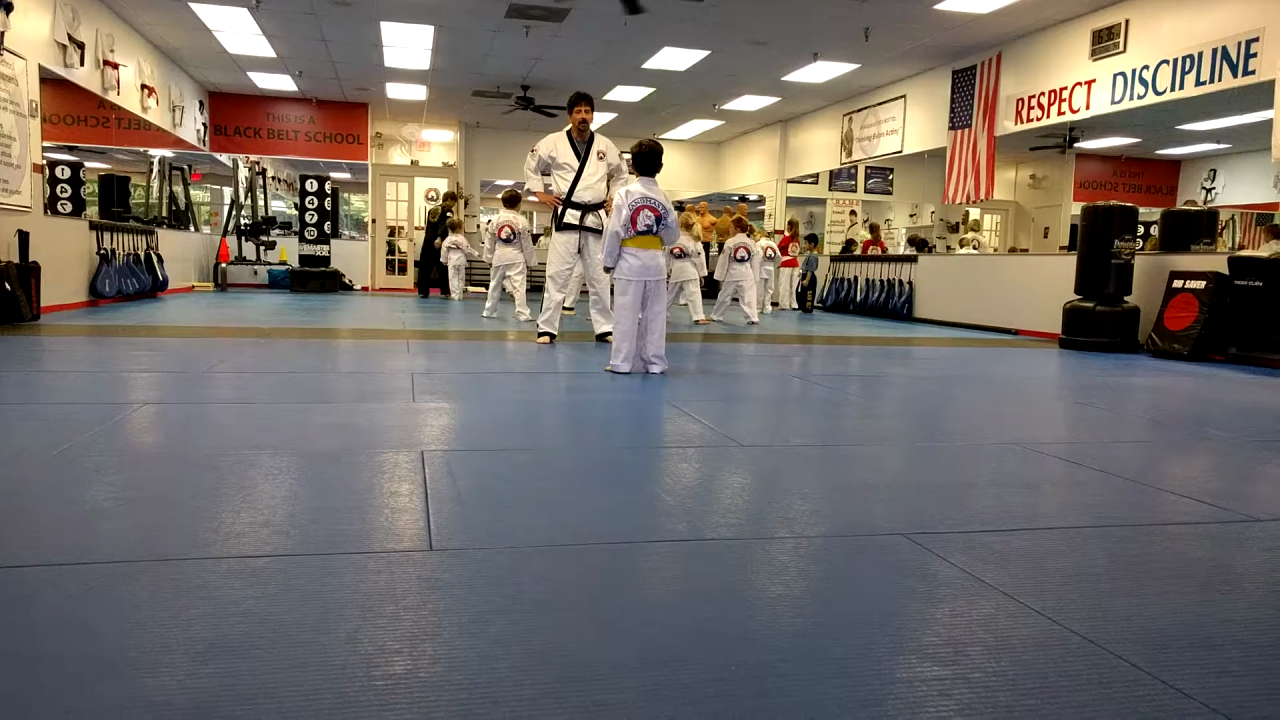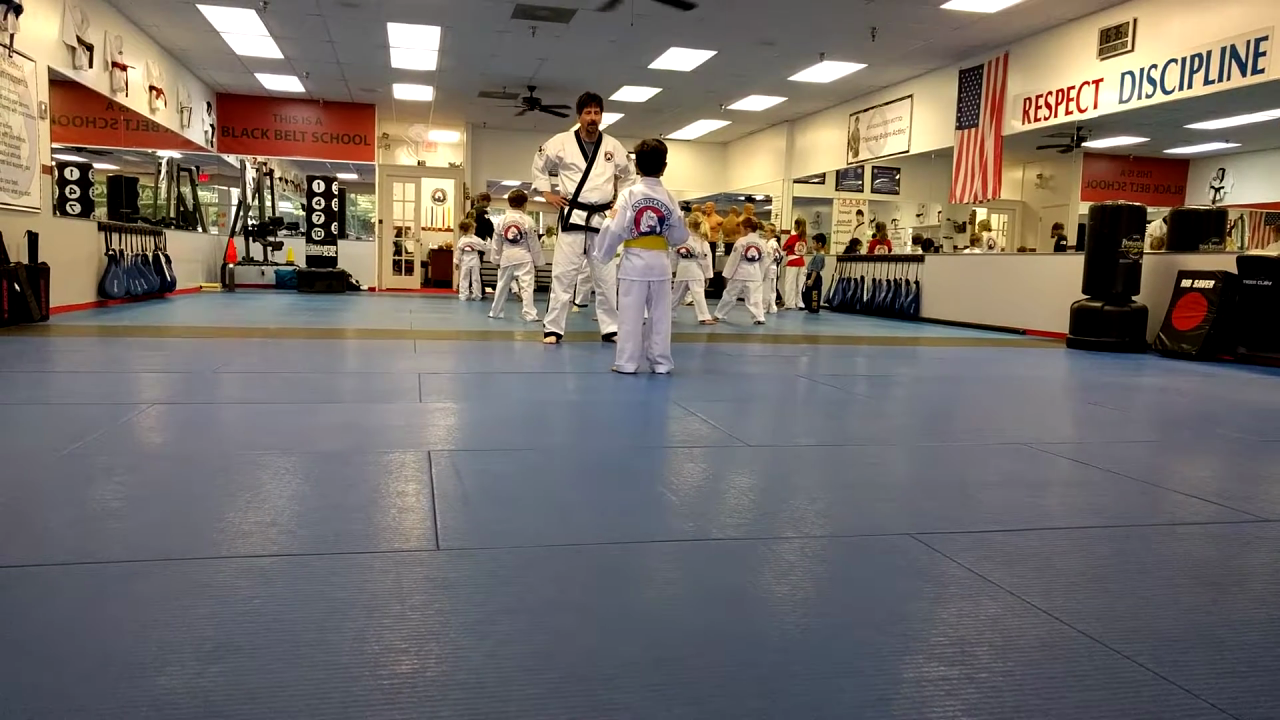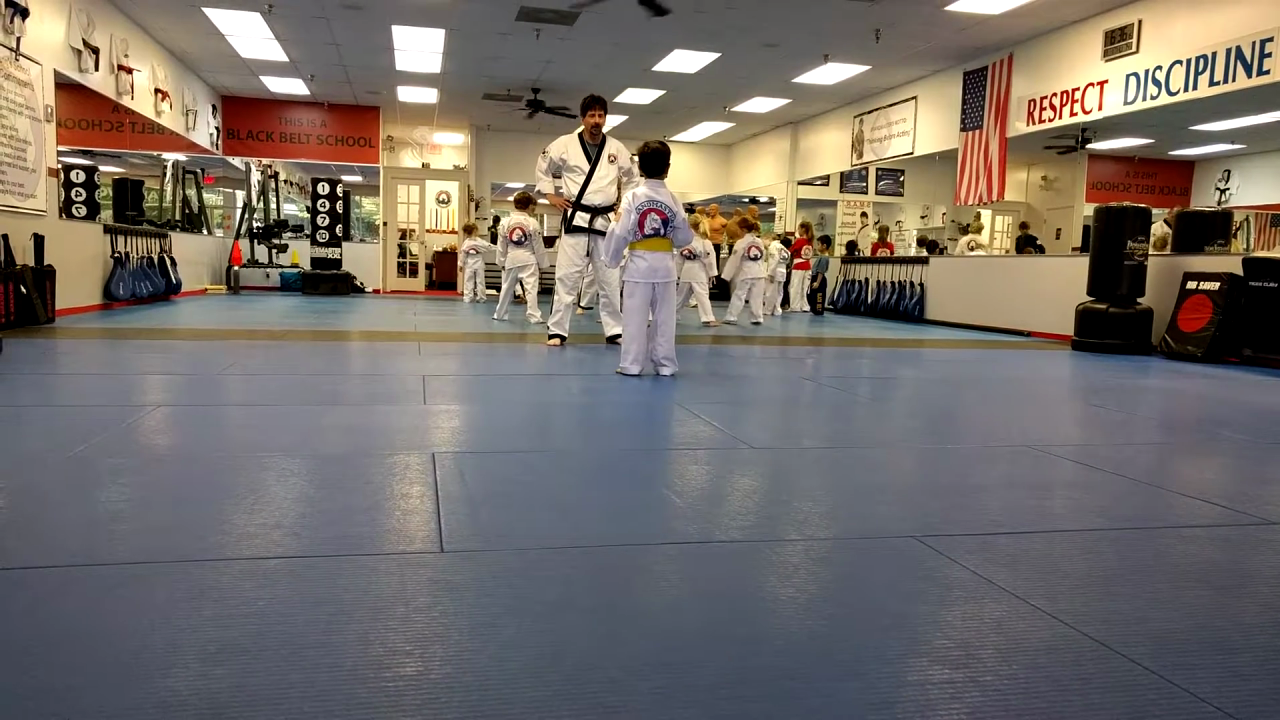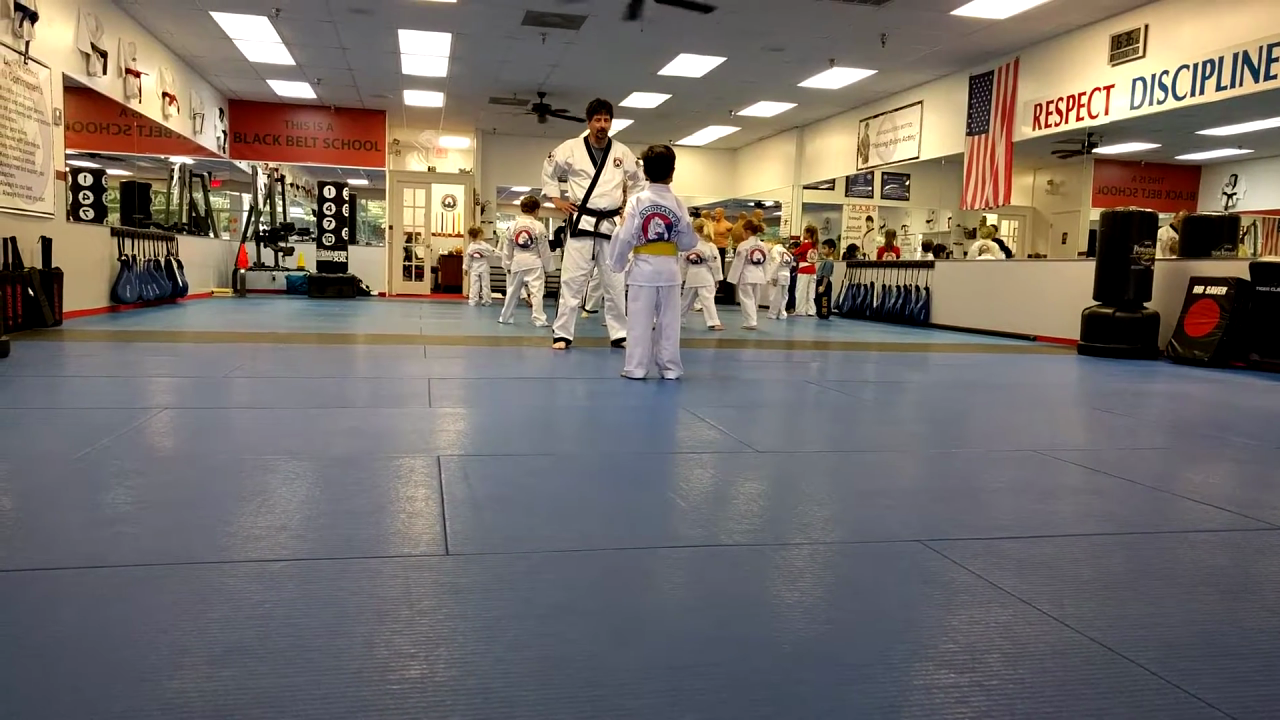
dt=0.7s
person 1, frame 1
left shoulder: (605, 145)
right shoulder: (553, 142)
left elbow: (621, 173)
right elbow: (531, 166)
right wrist: (540, 193)
left hip: (596, 218)
right hip: (567, 216)
left knee: (600, 278)
right knee: (557, 275)
left ankle: (604, 328)
right ankle: (547, 328)
person 1, frame 2
left shoulder: (613, 146)
right shoulder: (561, 142)
left elbow: (628, 175)
right elbow: (539, 166)
right wrist: (547, 193)
left hip: (602, 218)
right hip: (573, 216)
left knee: (606, 278)
right knee: (563, 275)
left ankle: (610, 328)
right ankle: (553, 328)
person 1, frame 3
left shoulder: (617, 149)
right shoulder: (565, 144)
left elbow: (632, 178)
right elbow: (543, 168)
right wrist: (550, 195)
left hip: (606, 221)
right hip: (576, 219)
left knee: (610, 280)
right knee: (567, 277)
left ankle: (614, 331)
right ankle: (557, 330)
person 1, frame 4
left shoulder: (622, 152)
right shoulder: (571, 149)
left elbow: (637, 181)
right elbow: (549, 172)
right wrist: (557, 199)
left hip: (612, 224)
right hip: (582, 223)
left knee: (615, 284)
right knee: (572, 281)
left ankle: (619, 334)
right ankle: (562, 334)
person 2, frame 1
left shoulder: (624, 194)
right shoulder: (664, 198)
left elbow: (614, 231)
right elbow: (672, 236)
left wrist: (608, 261)
left hip: (630, 261)
right hip: (656, 262)
left knee: (626, 315)
right knee: (655, 315)
left ankle: (622, 362)
right ankle: (654, 362)
person 2, frame 2
left shoulder: (628, 194)
right shoulder: (669, 198)
left elbow: (615, 230)
right elbow: (680, 236)
left wrist: (601, 254)
left hip: (634, 262)
right hip: (660, 263)
left knee: (631, 315)
right knee: (660, 315)
left ankle: (627, 362)
right ankle: (661, 362)
person 2, frame 3
left shoulder: (632, 197)
right shoulder: (673, 200)
left elbow: (620, 233)
right elbow: (685, 238)
left wrist: (611, 259)
left hip: (639, 265)
right hip: (665, 265)
left knee: (636, 317)
right knee: (664, 318)
left ankle: (632, 364)
right ankle: (665, 364)
person 2, frame 4
left shoulder: (636, 201)
right shoulder: (677, 204)
left elbow: (625, 237)
right elbow: (689, 242)
left wrist: (616, 264)
left hip: (643, 269)
right hip: (669, 269)
left knee: (640, 321)
right knee: (668, 321)
left ankle: (636, 367)
right ankle: (670, 367)
